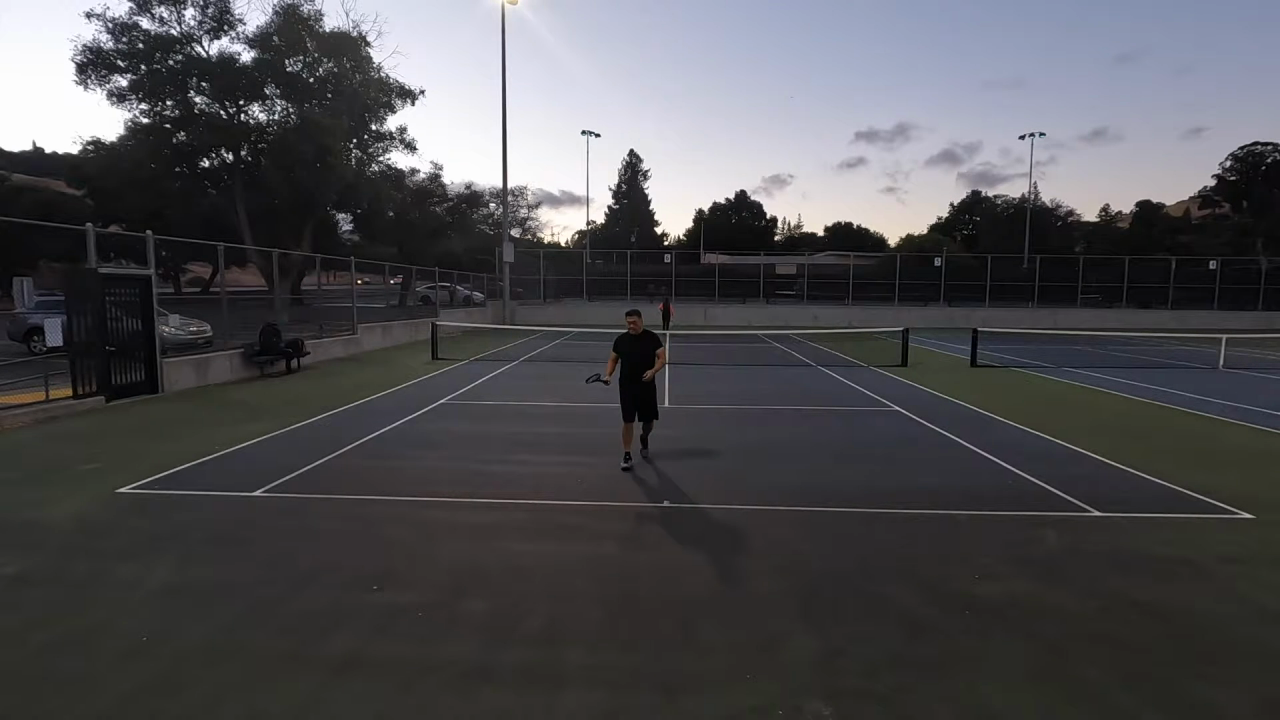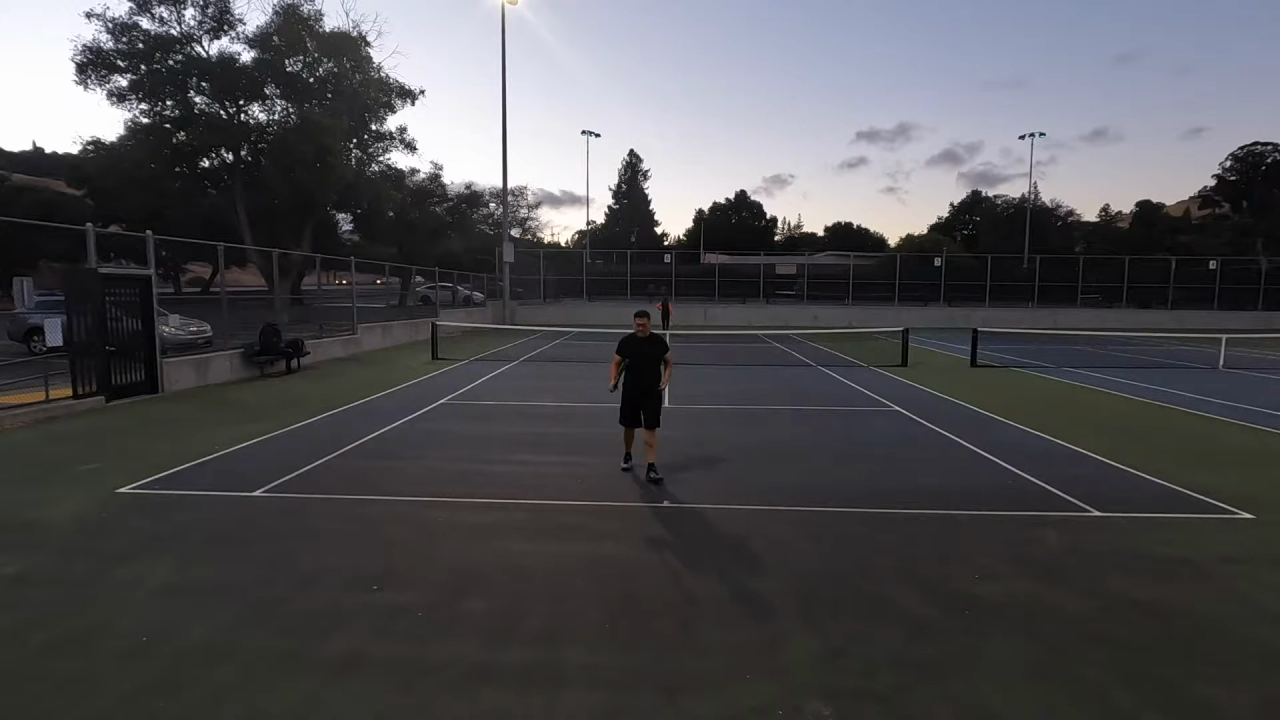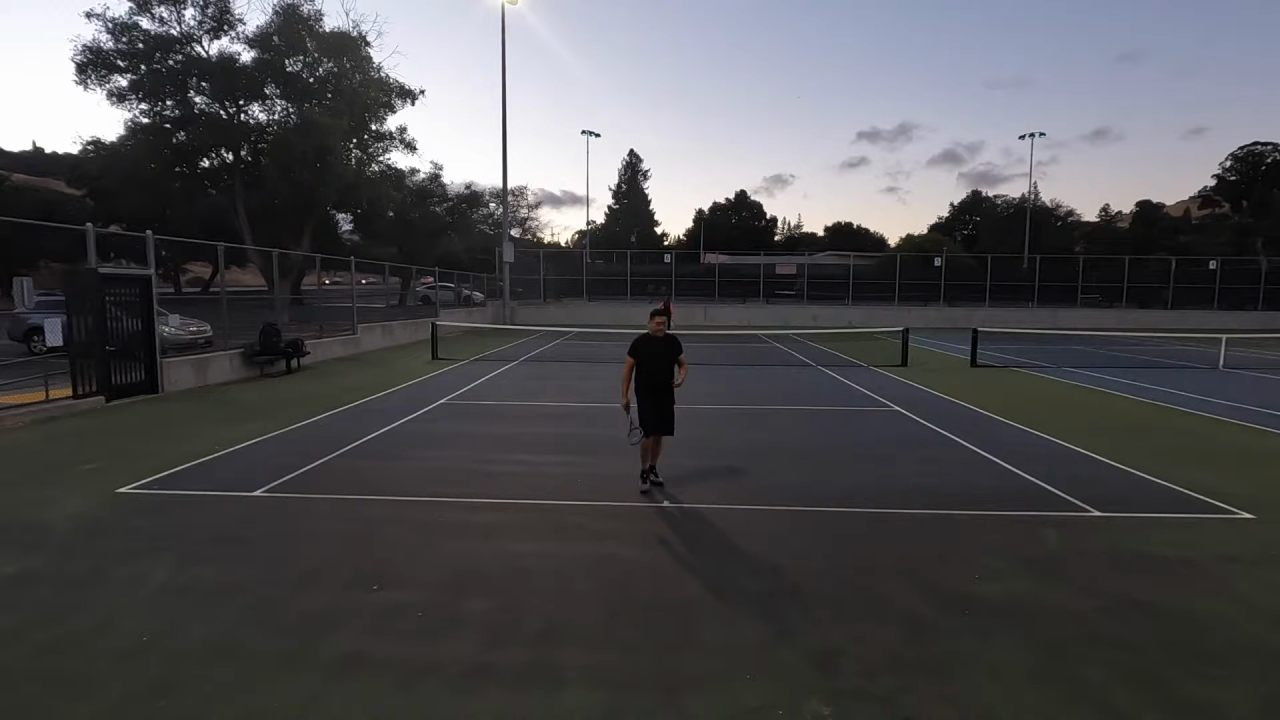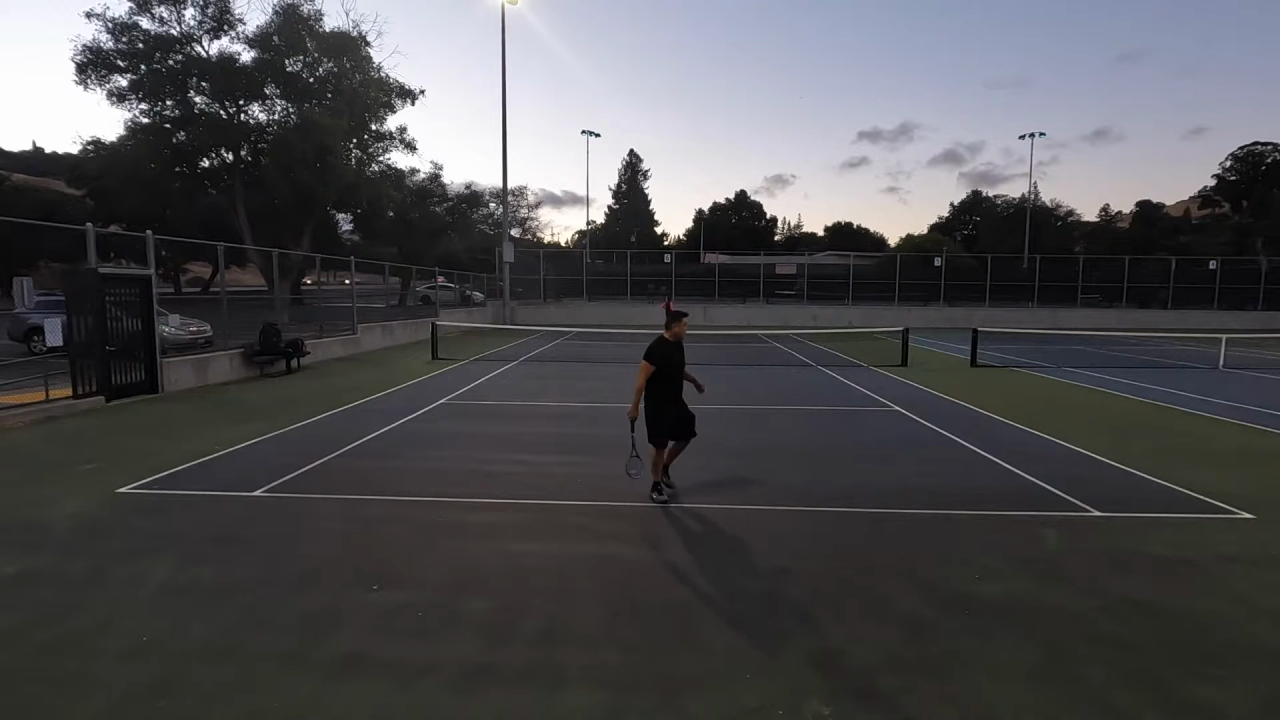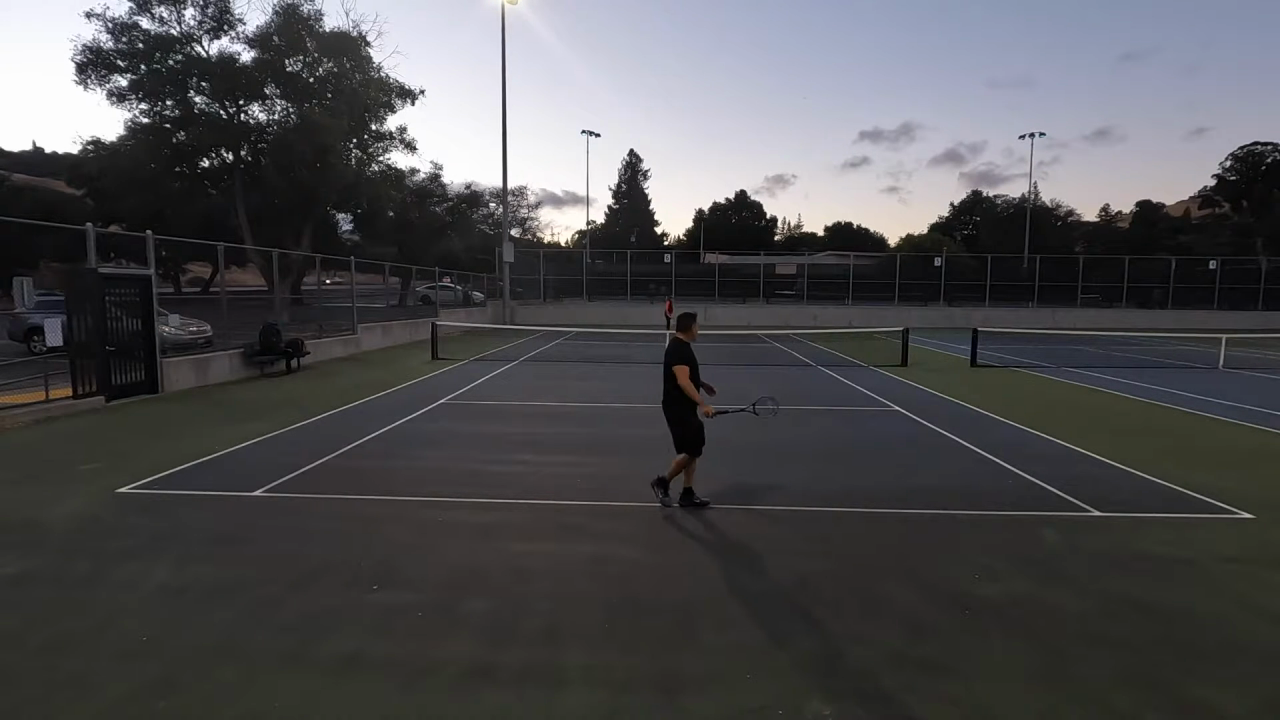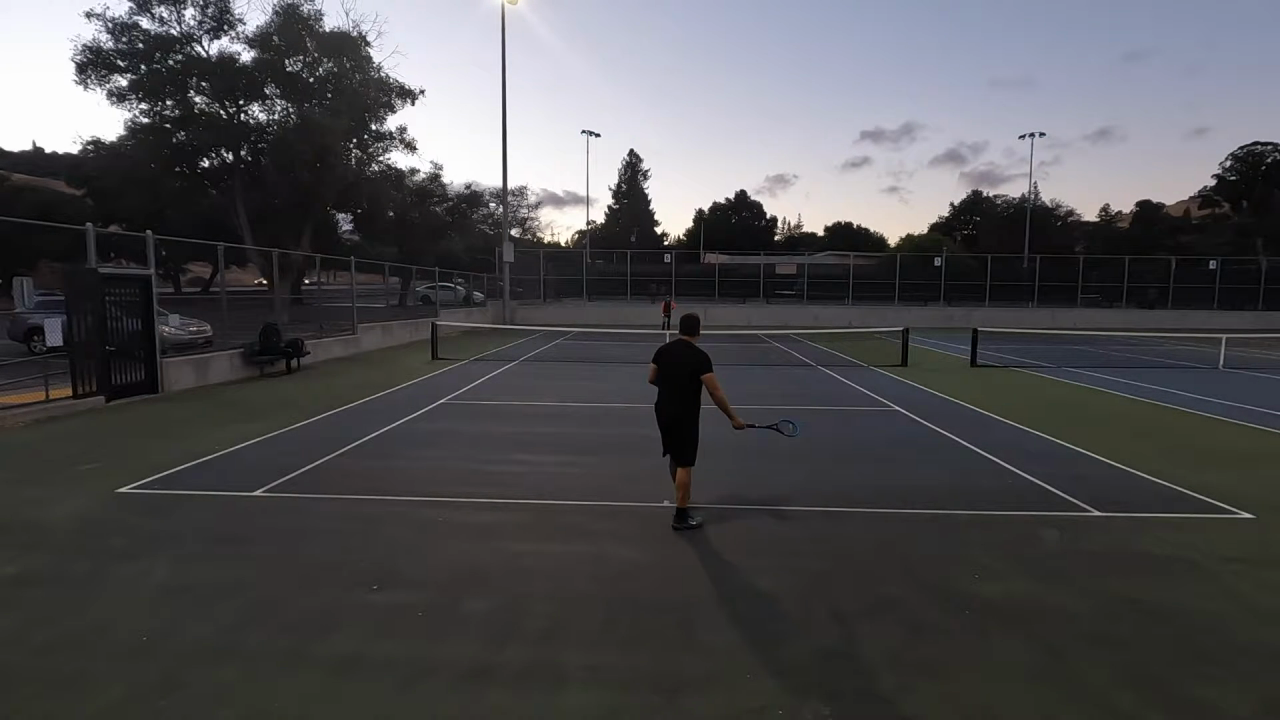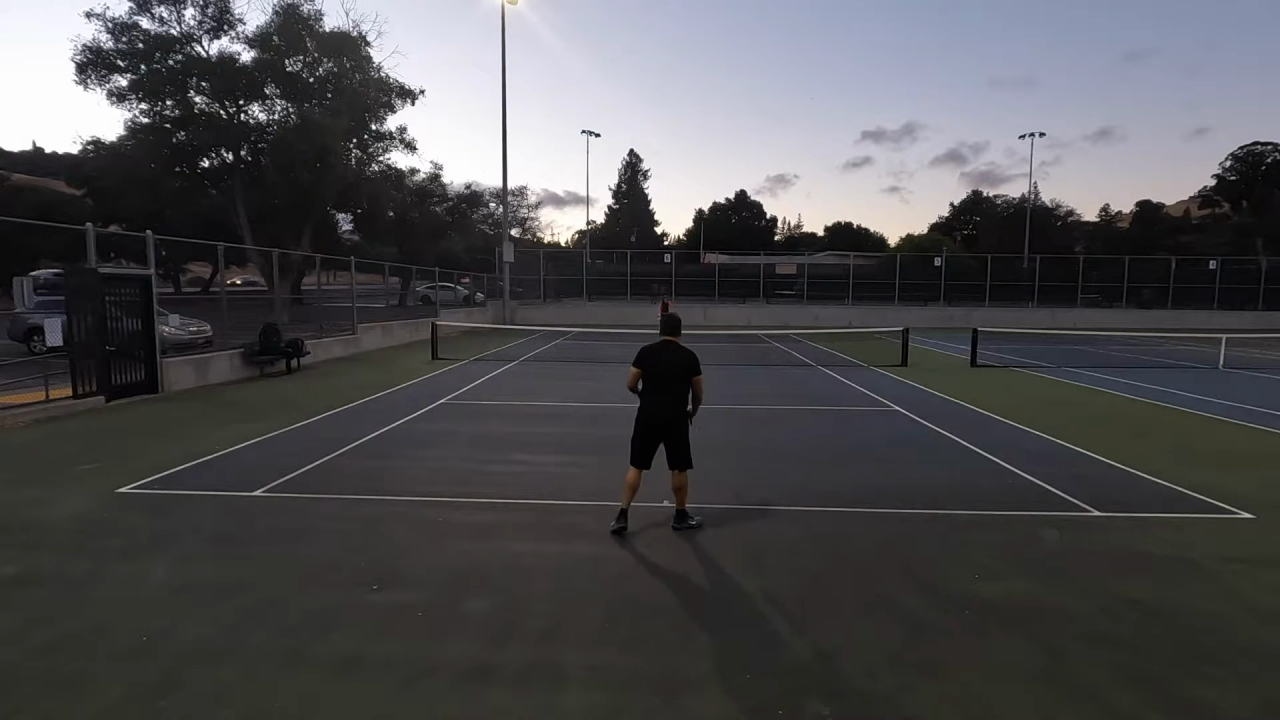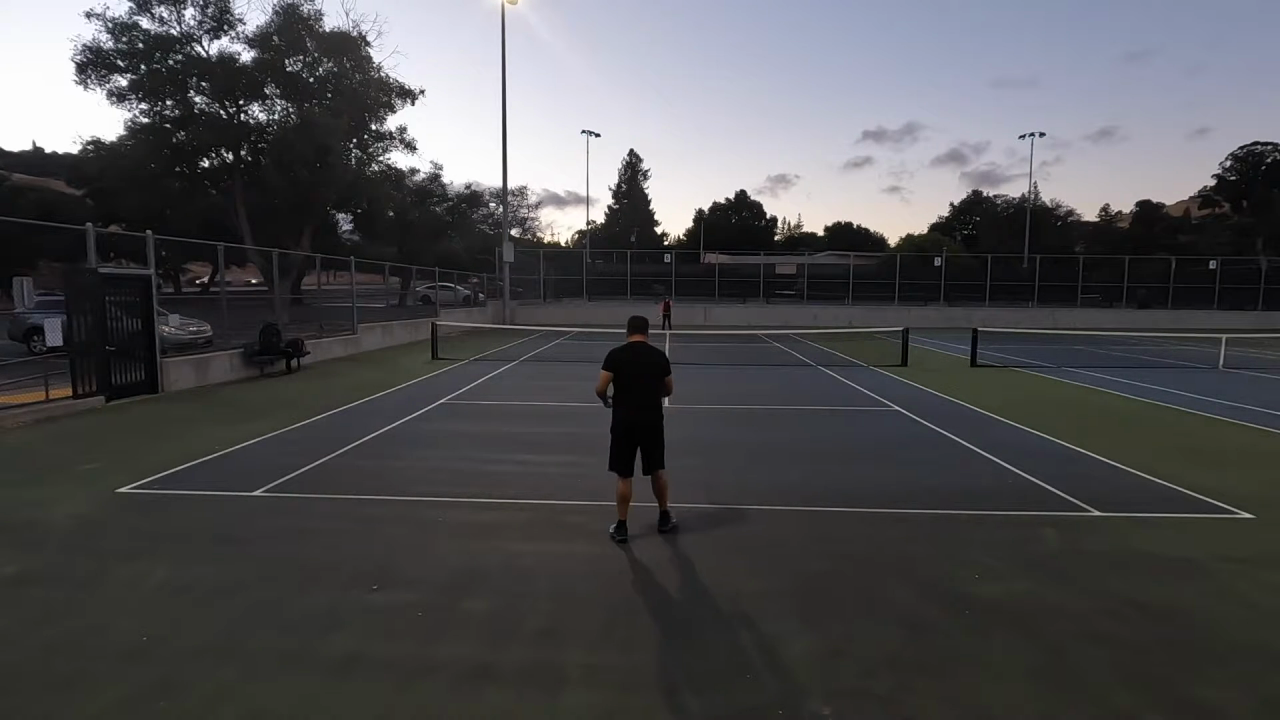
dt=0.4s
person 1, frame 1
left shoulder: (652, 338)
right shoulder: (621, 340)
left elbow: (662, 359)
right elbow: (613, 360)
left wrist: (653, 371)
right wrist: (608, 375)
left hip: (647, 386)
right hip: (627, 386)
left knee: (649, 420)
right knee: (628, 421)
left ankle: (644, 437)
right ankle: (627, 455)
person 1, frame 2
left shoulder: (659, 341)
right shoulder: (626, 342)
left elbow: (668, 363)
right elbow: (615, 364)
left wrist: (666, 379)
right wrist: (613, 380)
left hip: (653, 393)
right hip: (631, 393)
left knee: (651, 429)
right knee: (629, 427)
left ankle: (651, 468)
right ankle: (627, 456)
person 1, frame 3
left shoulder: (673, 341)
right shoulder: (639, 343)
left elbow: (682, 364)
right elbow: (628, 369)
left wrist: (681, 377)
right wrist: (625, 395)
left hip: (666, 396)
right hip: (645, 396)
left knee: (659, 435)
right knee: (648, 434)
left ankle: (652, 470)
right ankle: (644, 473)
person 1, frame 4
left shoulder: (678, 345)
right shoulder: (656, 348)
right elbow: (642, 380)
left wrist: (694, 380)
right wrist: (634, 406)
left hip: (676, 401)
right hip: (658, 405)
left knee: (686, 435)
right knee: (659, 445)
left ankle: (664, 468)
right ankle: (655, 486)
person 1, frame 5
left shoulder: (681, 347)
right shoulder: (679, 350)
right elbow: (683, 382)
left wrist: (702, 384)
right wrist: (703, 405)
left hip: (684, 409)
right hip: (679, 409)
left knee: (692, 450)
right knee: (690, 451)
left ankle: (688, 494)
right ankle: (661, 482)
person 1, frame 6
left shoulder: (664, 350)
right shoulder: (699, 356)
left elbow: (652, 379)
right elbow: (715, 392)
right wrist: (733, 417)
left hip: (662, 411)
right hip: (684, 416)
left knee: (674, 457)
right knee: (684, 464)
left ankle: (679, 500)
right ankle: (681, 516)
person 1, frame 7
left shoulder: (645, 352)
right shoulder: (689, 356)
left elbow: (631, 385)
right elbow: (698, 393)
right wrist: (692, 412)
left hip: (647, 417)
right hip: (676, 419)
left knee: (636, 468)
right knee: (680, 468)
left ankle: (622, 517)
right ankle: (681, 517)
person 1, frame 8
left shoulder: (615, 355)
right shoulder: (659, 356)
left elbow: (600, 389)
right elbow: (668, 390)
left wrist: (607, 400)
left hip: (623, 422)
right hip: (652, 421)
left knee: (624, 476)
right knee: (657, 471)
left ankle: (621, 527)
right ankle: (664, 517)
